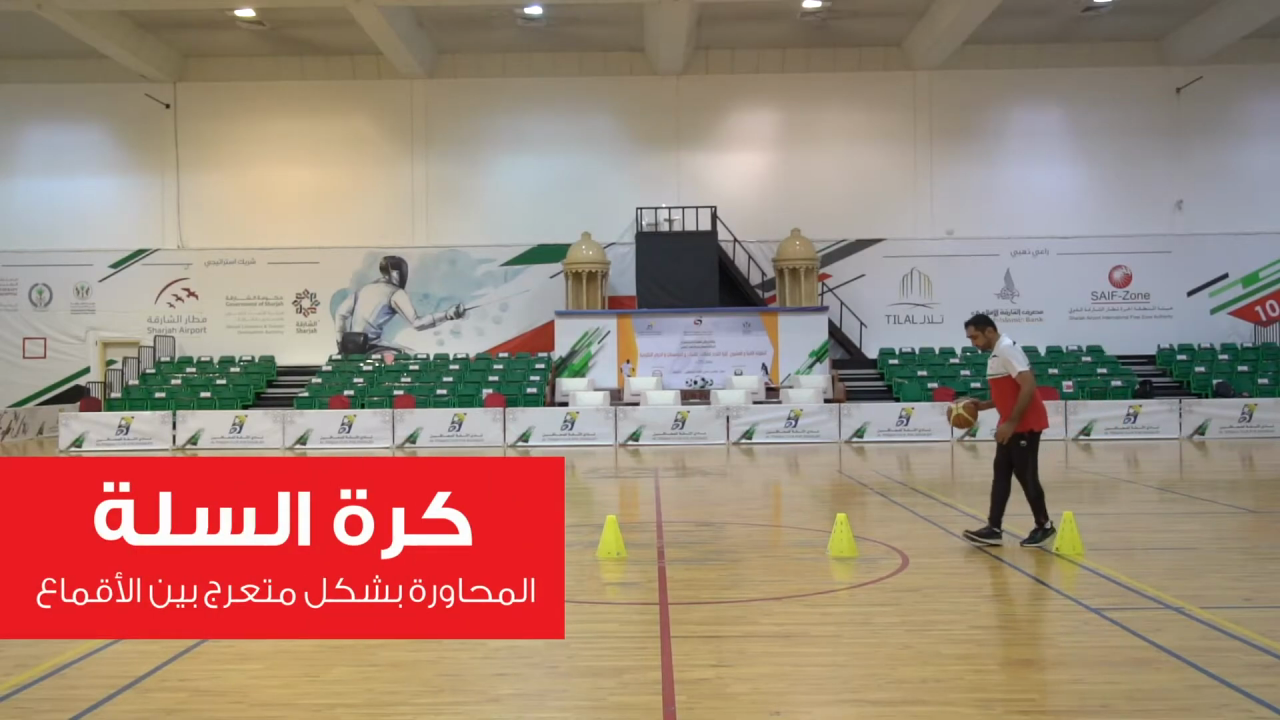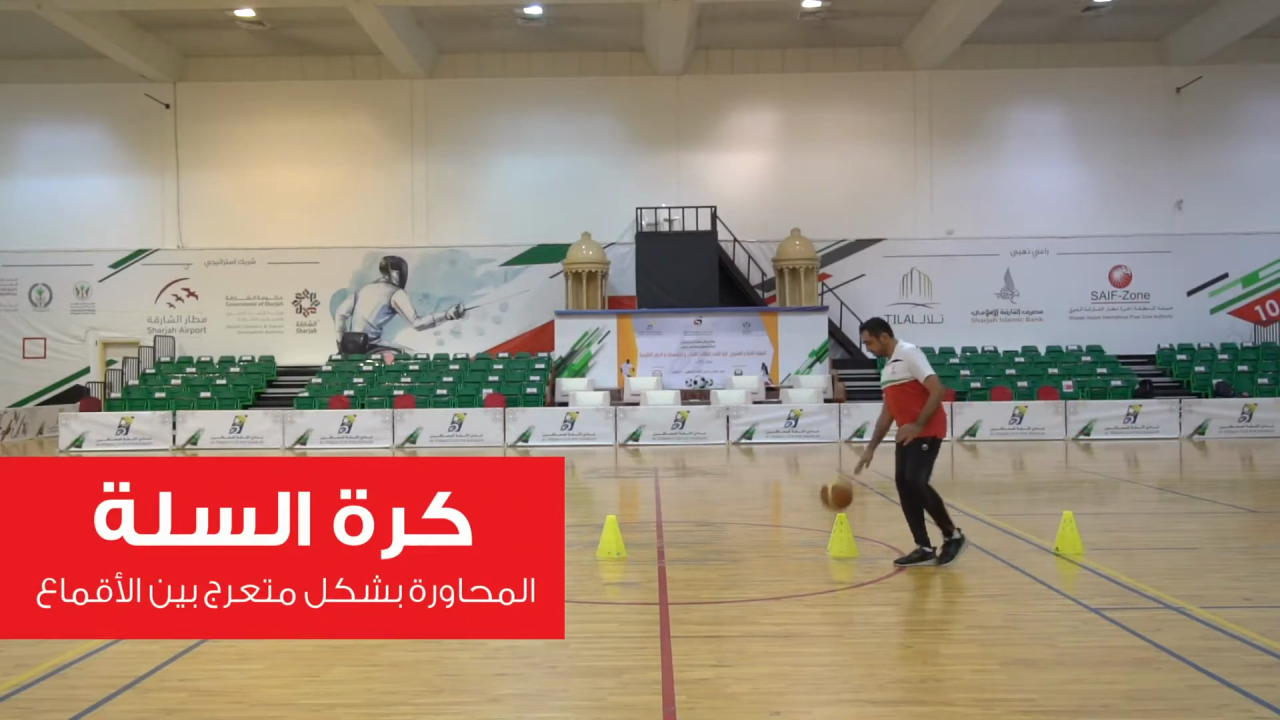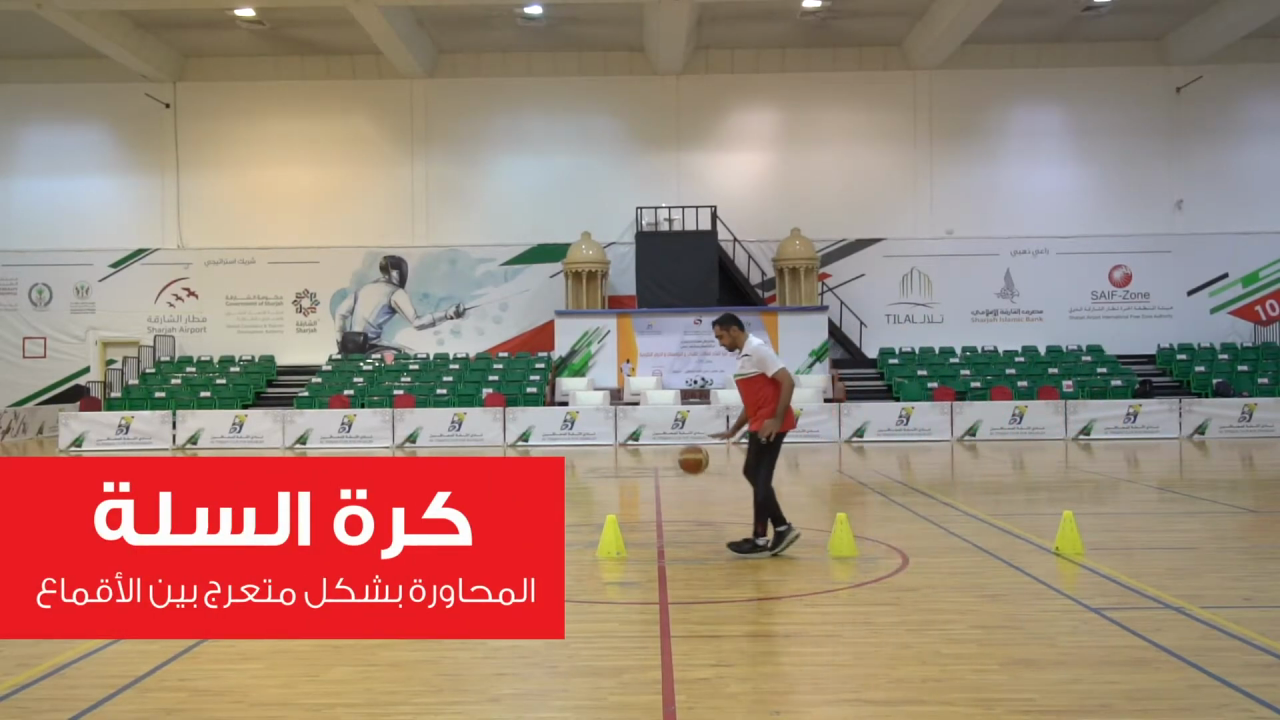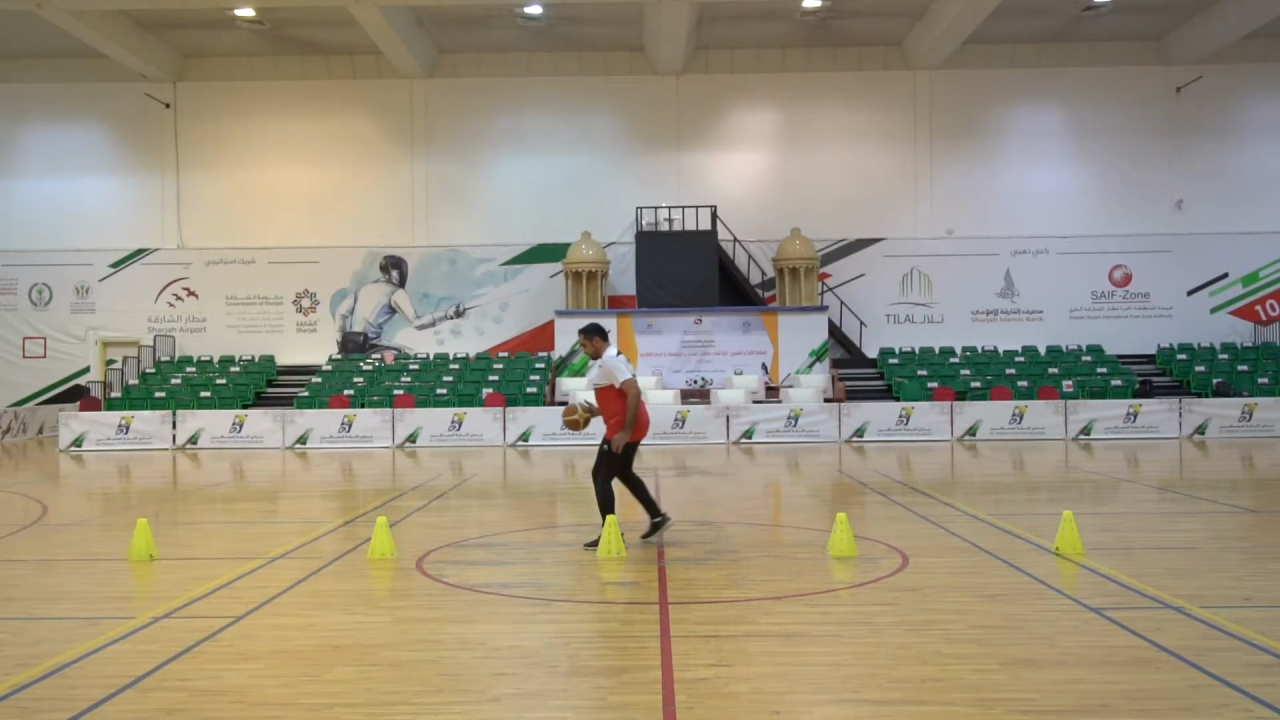
dt=1s
person 1, frame 1
left shoulder: (1007, 349)
right shoulder: (997, 354)
left elbow: (1028, 387)
left wrist: (1011, 423)
right wrist: (985, 405)
left hip: (1025, 423)
right hip: (1010, 422)
left knee: (1025, 474)
right knee: (1001, 471)
left ankle: (1044, 526)
right ankle: (994, 529)
person 1, frame 2
left shoulder: (909, 354)
right shoulder: (888, 366)
left elbow: (937, 391)
right elbow: (888, 412)
left wrist: (918, 425)
right wrist: (870, 449)
left hip: (927, 431)
right hip: (908, 433)
left knee: (915, 482)
right knee: (904, 486)
left ankle: (952, 535)
right ankle: (924, 548)
person 1, frame 3
left shoulder: (758, 349)
right shoulder: (743, 357)
left elbow: (788, 382)
left wrist: (777, 419)
right wrist: (733, 431)
left hip: (770, 424)
right hip: (759, 424)
left knee: (758, 477)
right knee: (752, 473)
left ankle: (760, 539)
right ankle: (782, 529)
person 1, frame 4
left shoulder: (610, 361)
right shoulder: (610, 360)
left elbow: (634, 393)
left wrist: (625, 431)
right wrist: (599, 411)
left hip: (622, 429)
right hip: (629, 428)
left knee: (601, 476)
right knee: (624, 473)
right ankle: (657, 517)
